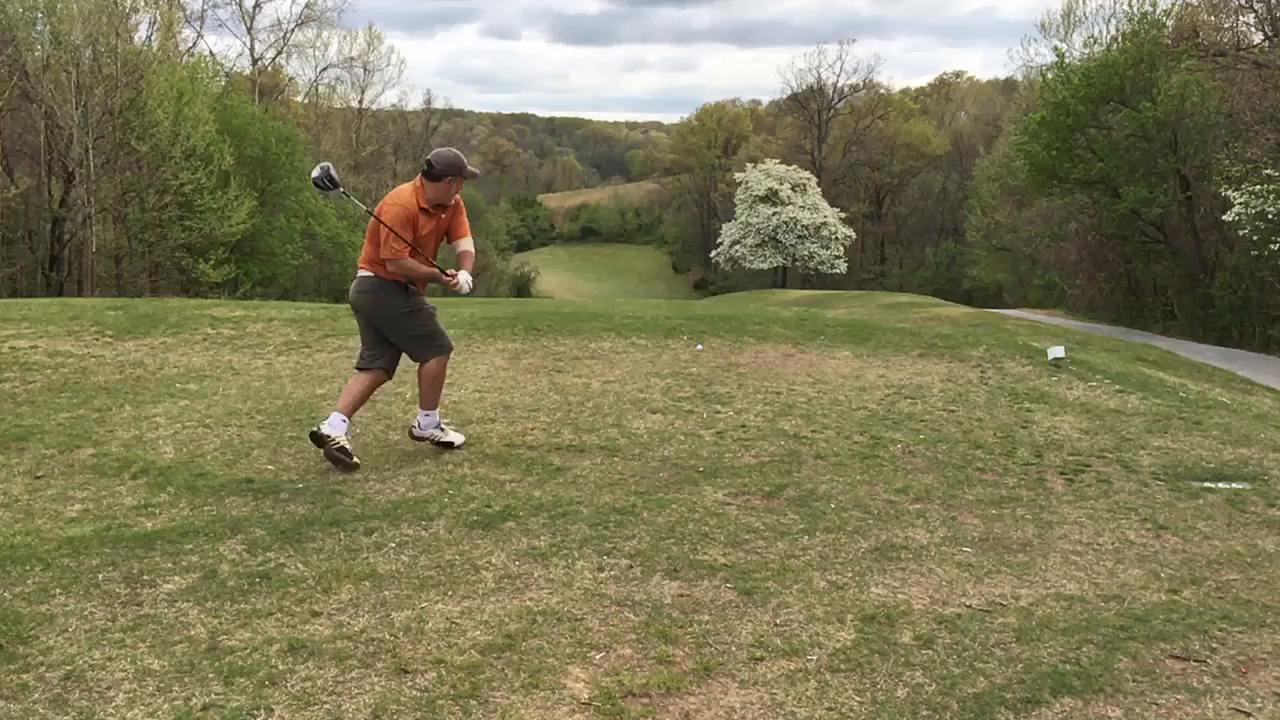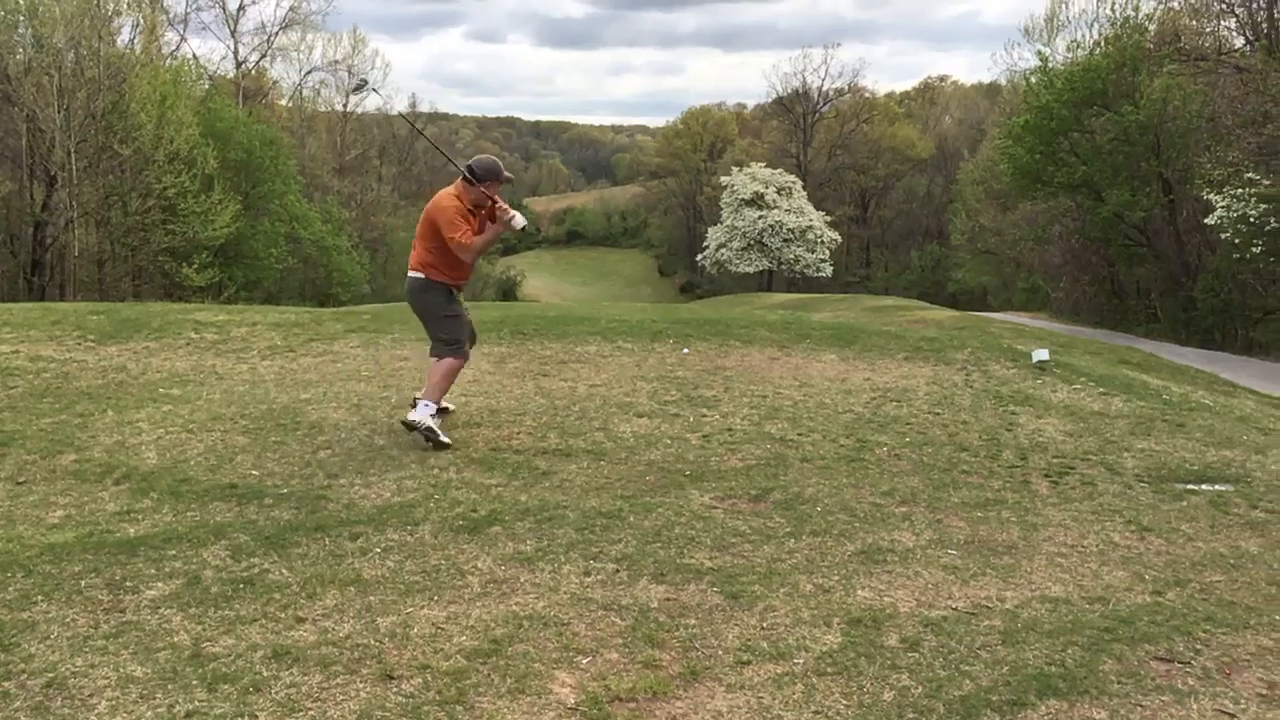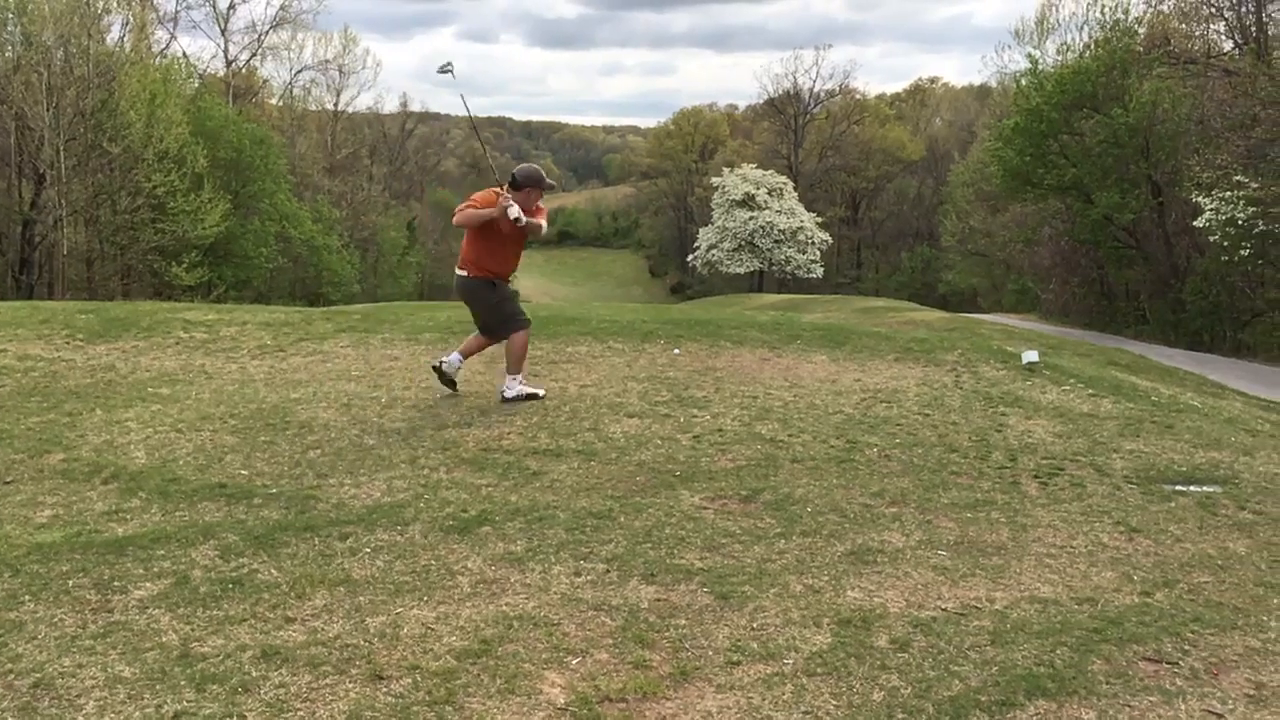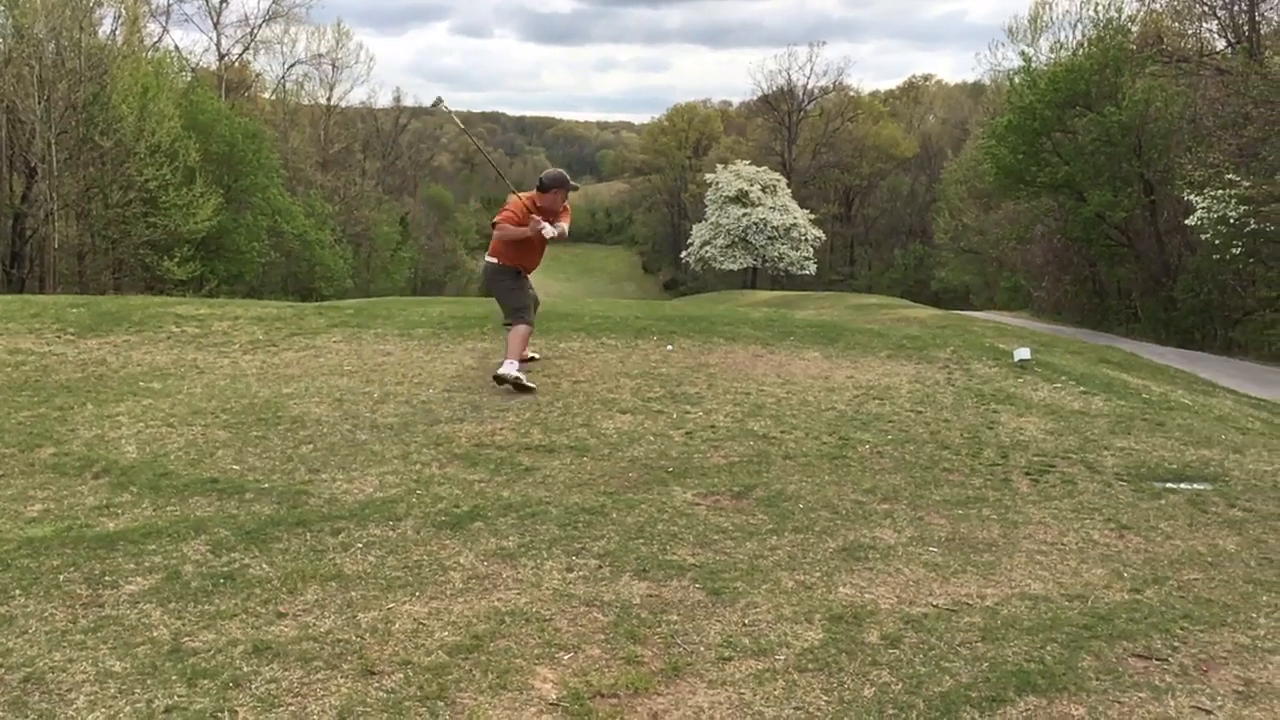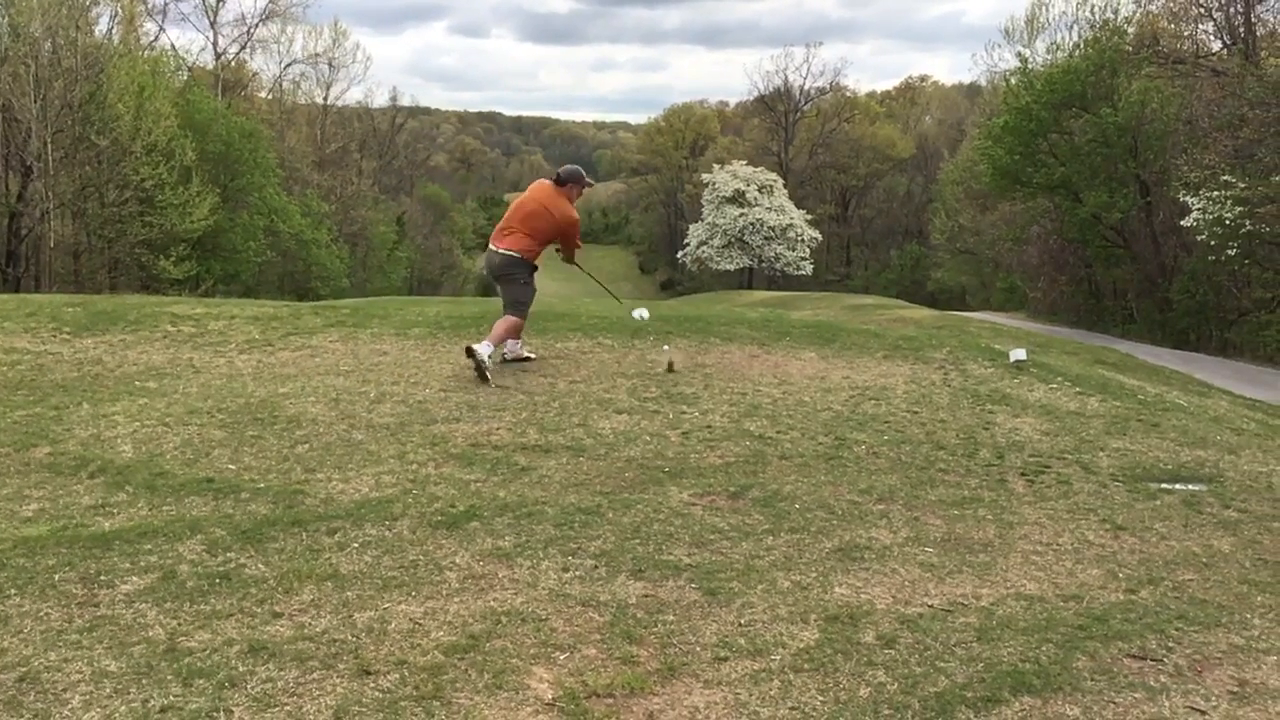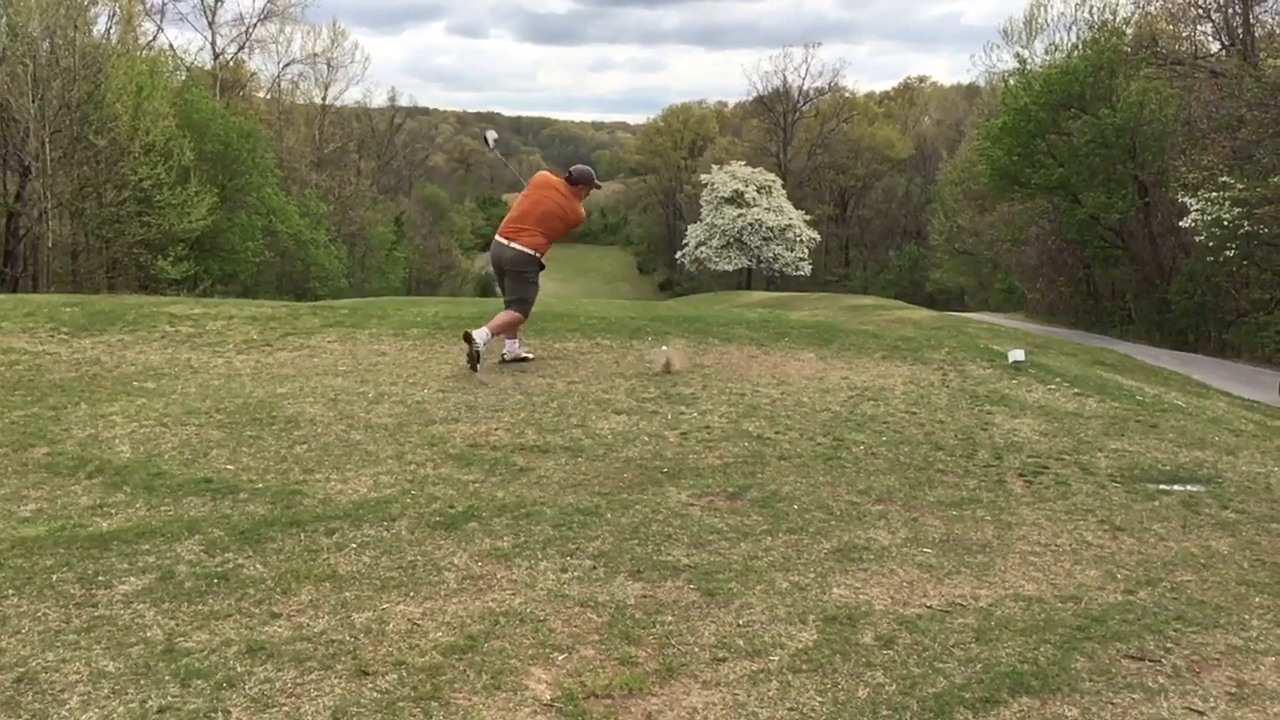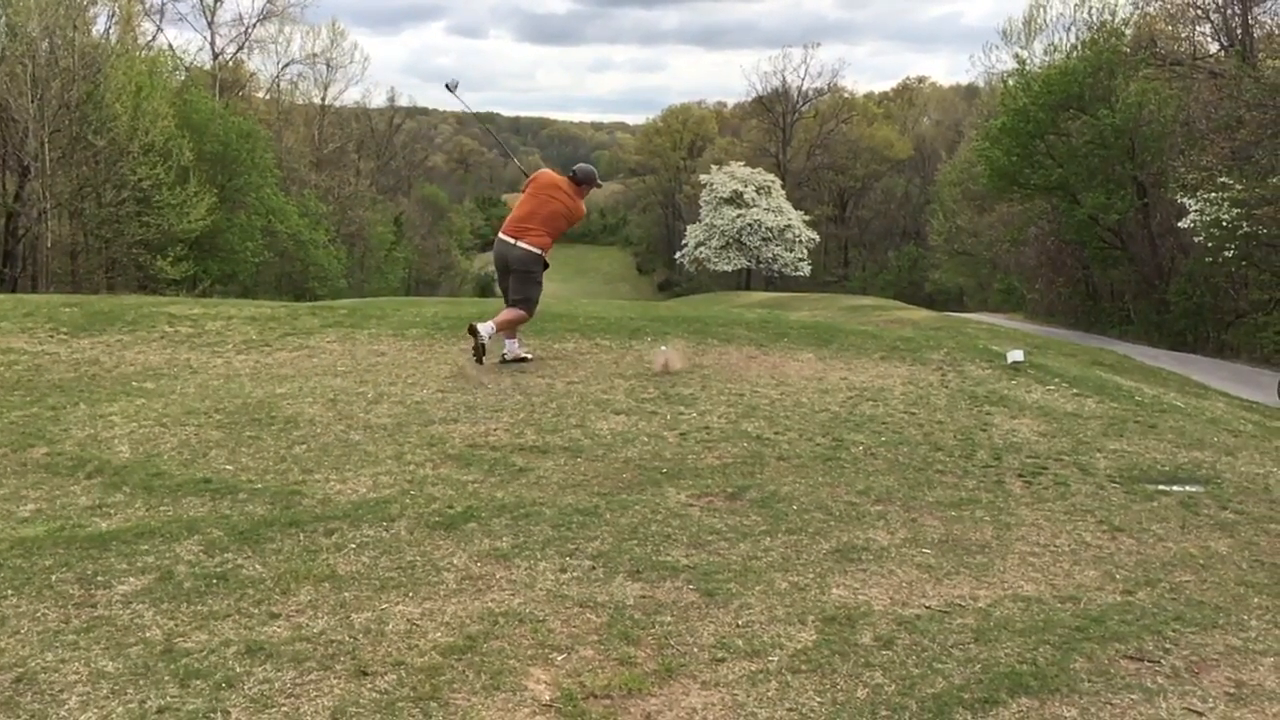
dt=0.3s
person 1, frame 1
left shoulder: (450, 202)
right shoulder: (401, 205)
left elbow: (463, 241)
right elbow: (395, 263)
left wrist: (465, 270)
right wrist: (439, 277)
right hip: (385, 290)
left knee: (375, 367)
right knee: (437, 351)
left ankle: (334, 431)
right ankle: (428, 424)
person 1, frame 2
left shoulder: (481, 201)
right shoulder: (448, 205)
left elbow: (509, 216)
right elbow: (469, 253)
left wrist: (510, 217)
right wrist: (498, 228)
left hip: (438, 287)
right hip: (431, 288)
left knee: (462, 339)
right knee: (455, 351)
left ankle: (428, 399)
right ankle: (423, 415)
person 1, frame 3
left shoulder: (534, 208)
right shoulder: (486, 199)
left elbow: (540, 230)
right elbow: (459, 220)
left wrist: (523, 219)
right wrist: (494, 213)
left hip: (490, 280)
right hip: (478, 280)
left knee: (493, 330)
right knee: (518, 326)
left ankle: (450, 363)
right ankle: (514, 388)
person 1, frame 4
left shoulder: (561, 209)
right shoulder: (520, 205)
left elbow: (563, 230)
right elbow: (499, 232)
left wrist: (552, 229)
right wrist: (528, 231)
left hip: (514, 270)
right hip: (502, 270)
left knee: (529, 304)
right knee: (523, 318)
left ankle: (517, 352)
right ankle: (510, 369)
person 1, frame 5
left shoulder: (540, 185)
right shoulder: (570, 216)
right elbow: (569, 252)
right wrist: (569, 259)
left hip: (493, 253)
right hip: (514, 261)
left knee: (517, 301)
right knee: (515, 313)
left ankle: (513, 348)
right ankle: (483, 349)
person 1, frame 6
left shoulder: (542, 178)
right shoulder: (577, 213)
left hip: (498, 246)
right hip: (523, 257)
left knee: (514, 301)
right knee: (518, 310)
left ankle: (512, 348)
right ankle: (480, 336)
person 1, frame 7
left shoulder: (545, 176)
right shoulder: (578, 210)
left elbow: (526, 189)
left hip: (503, 244)
right hip: (528, 255)
left knee: (513, 301)
right knee: (523, 309)
left ankle: (512, 349)
right ankle: (486, 328)
